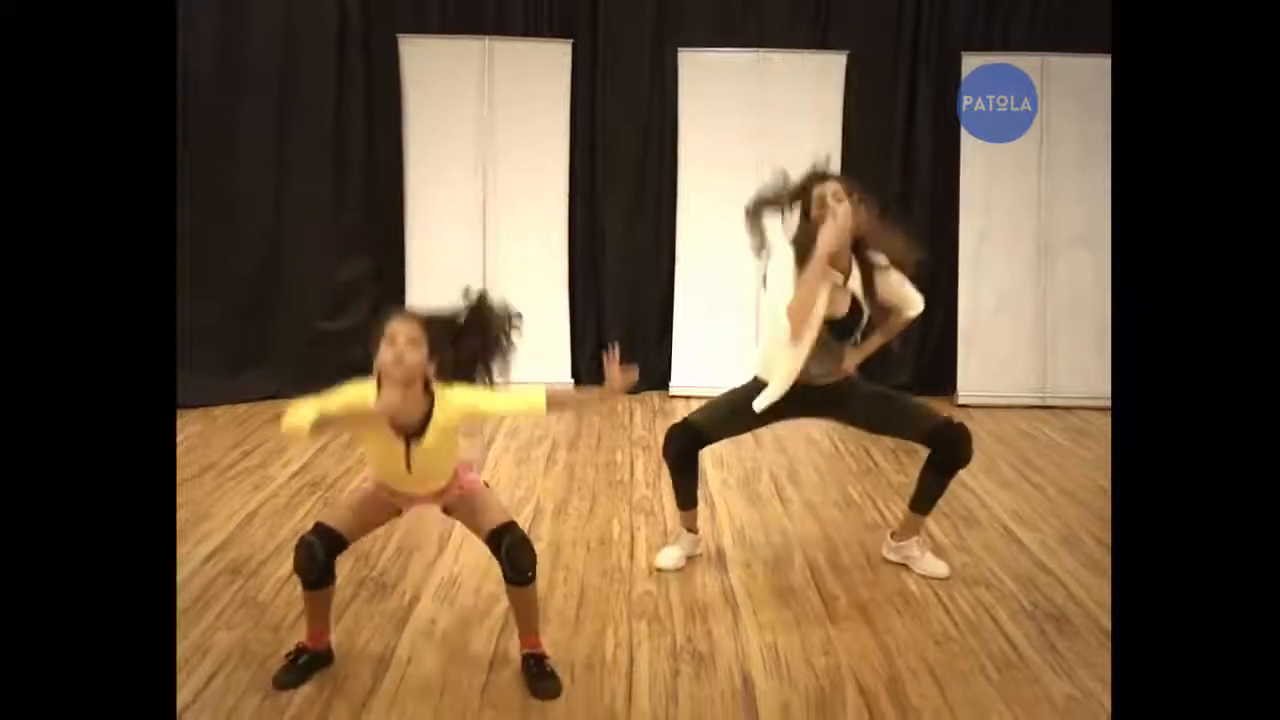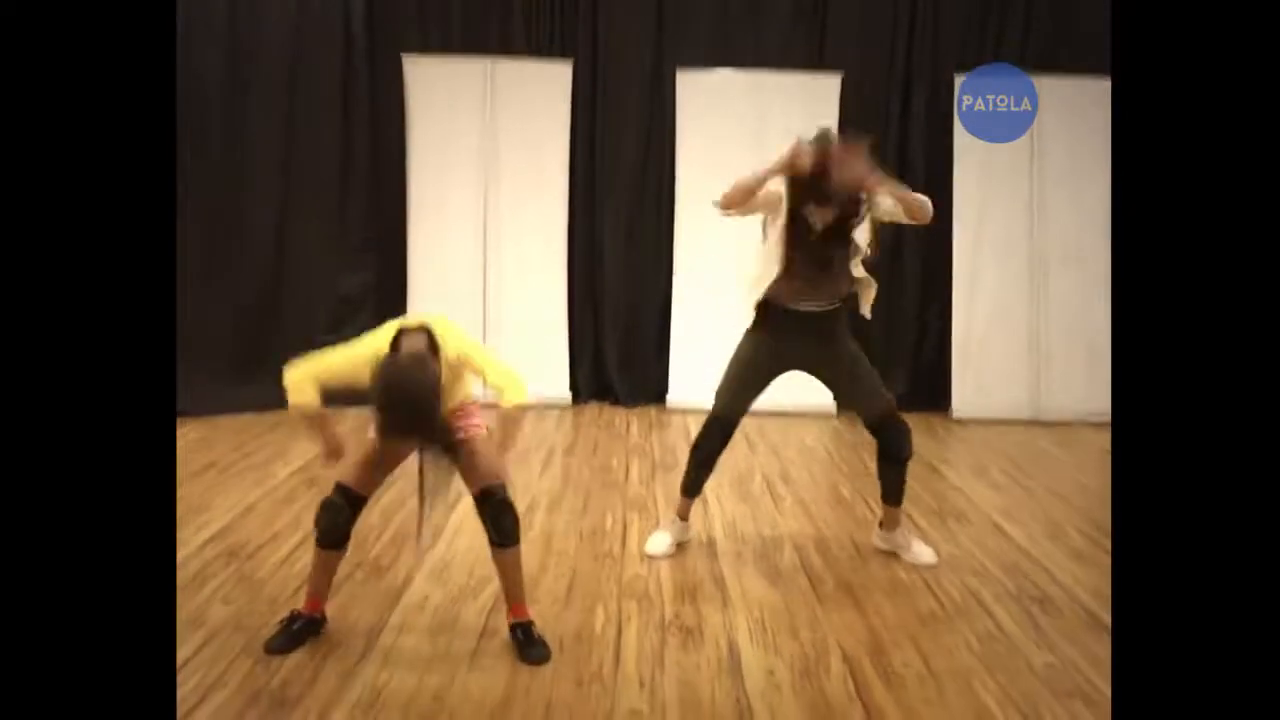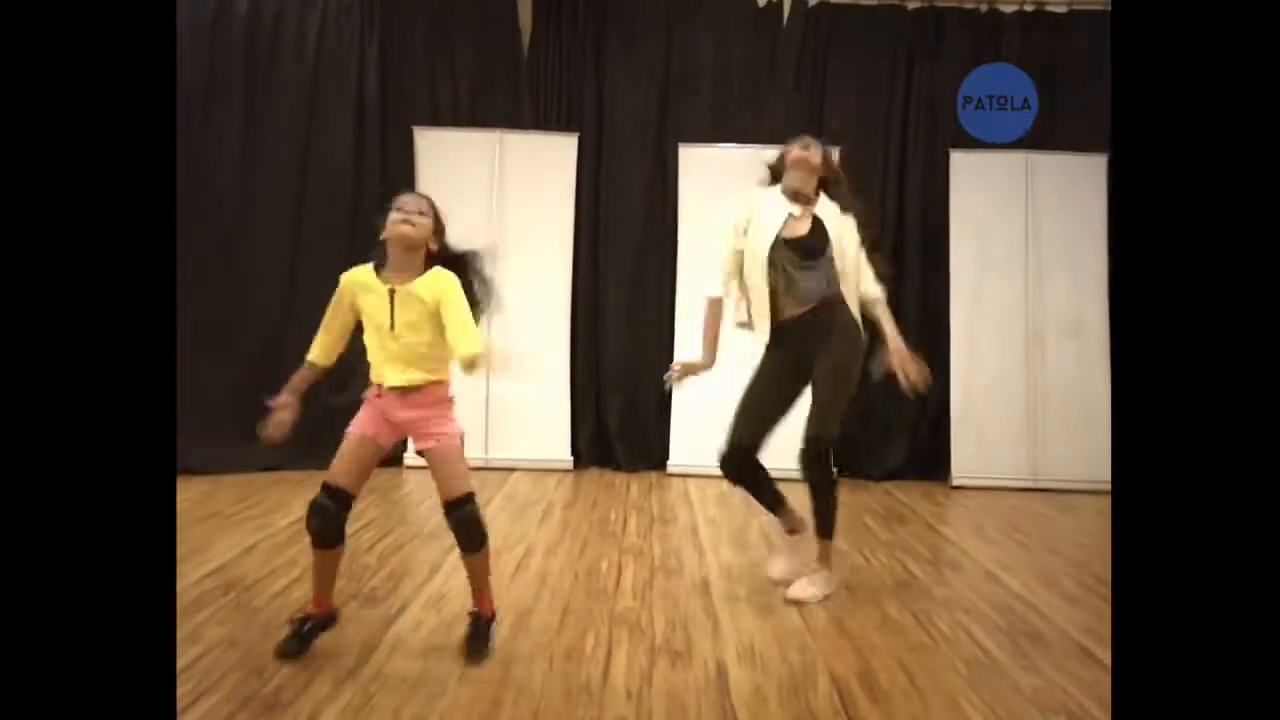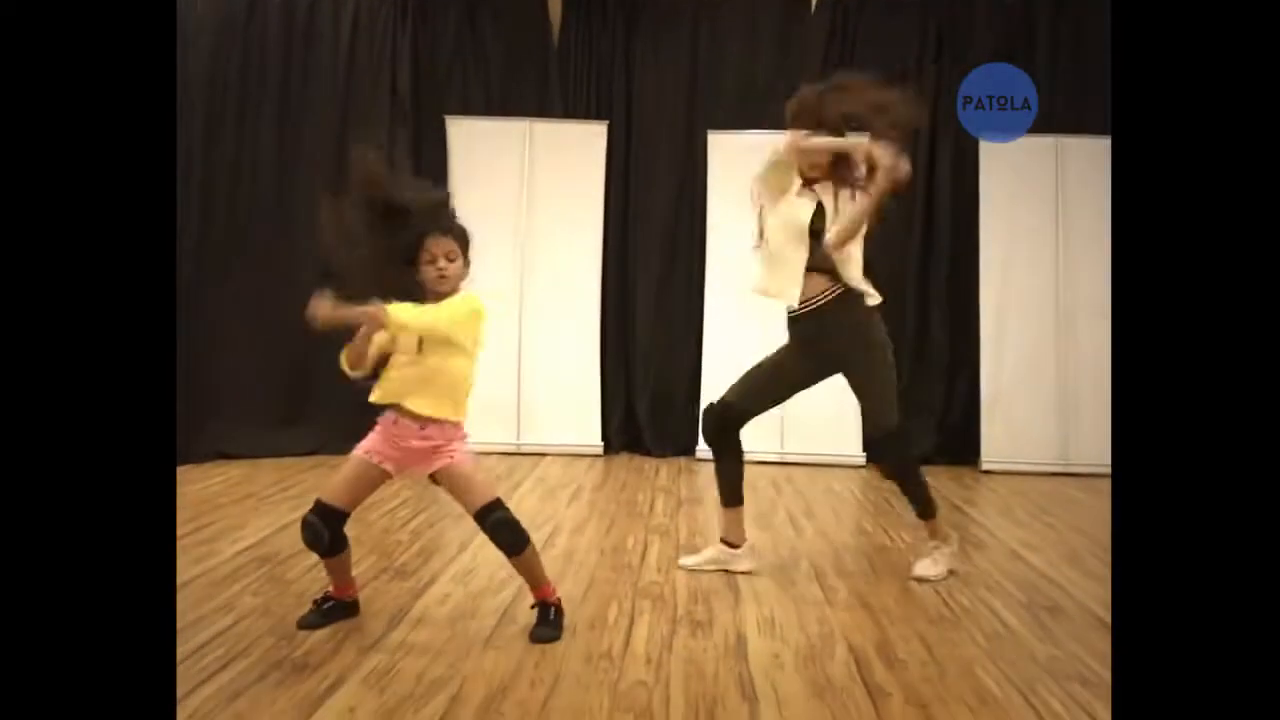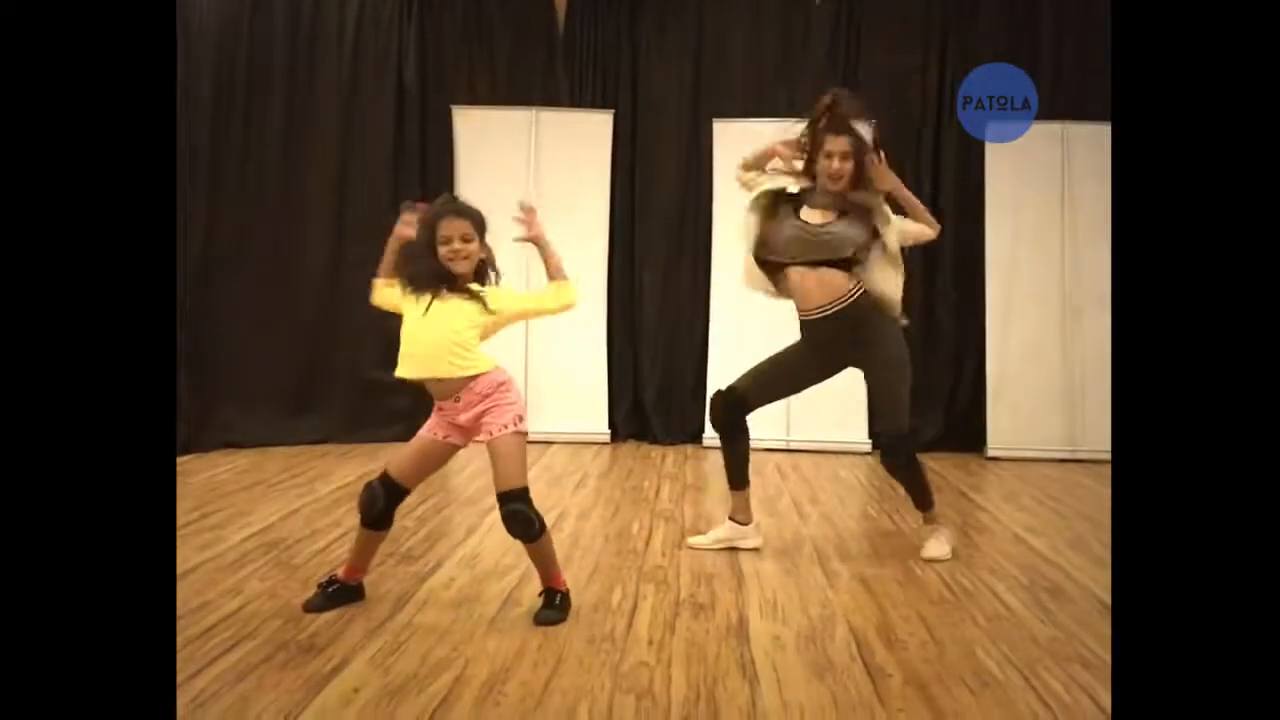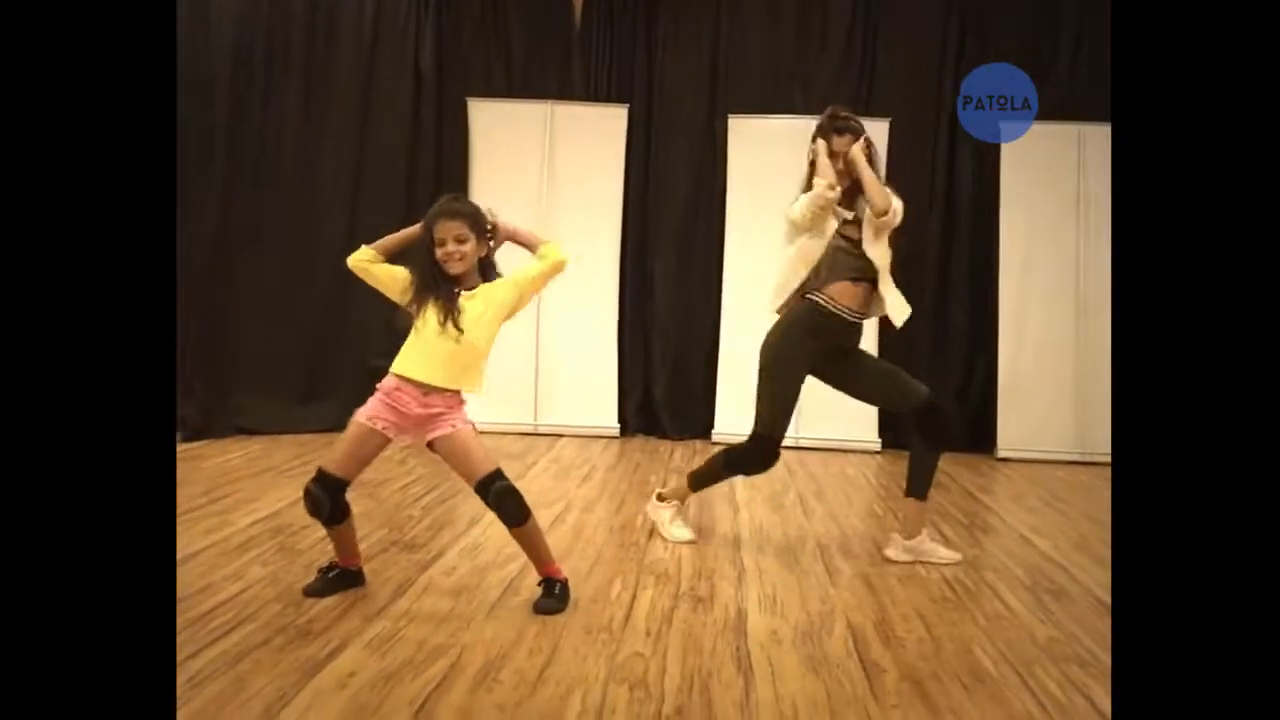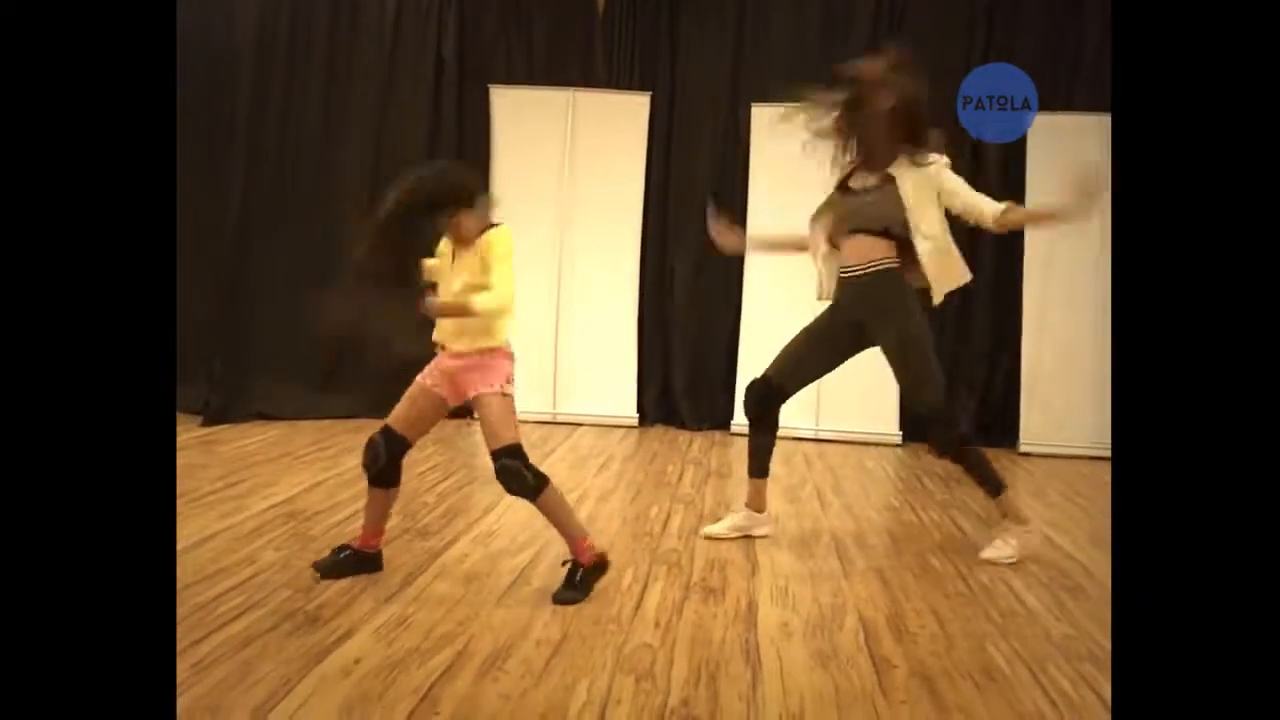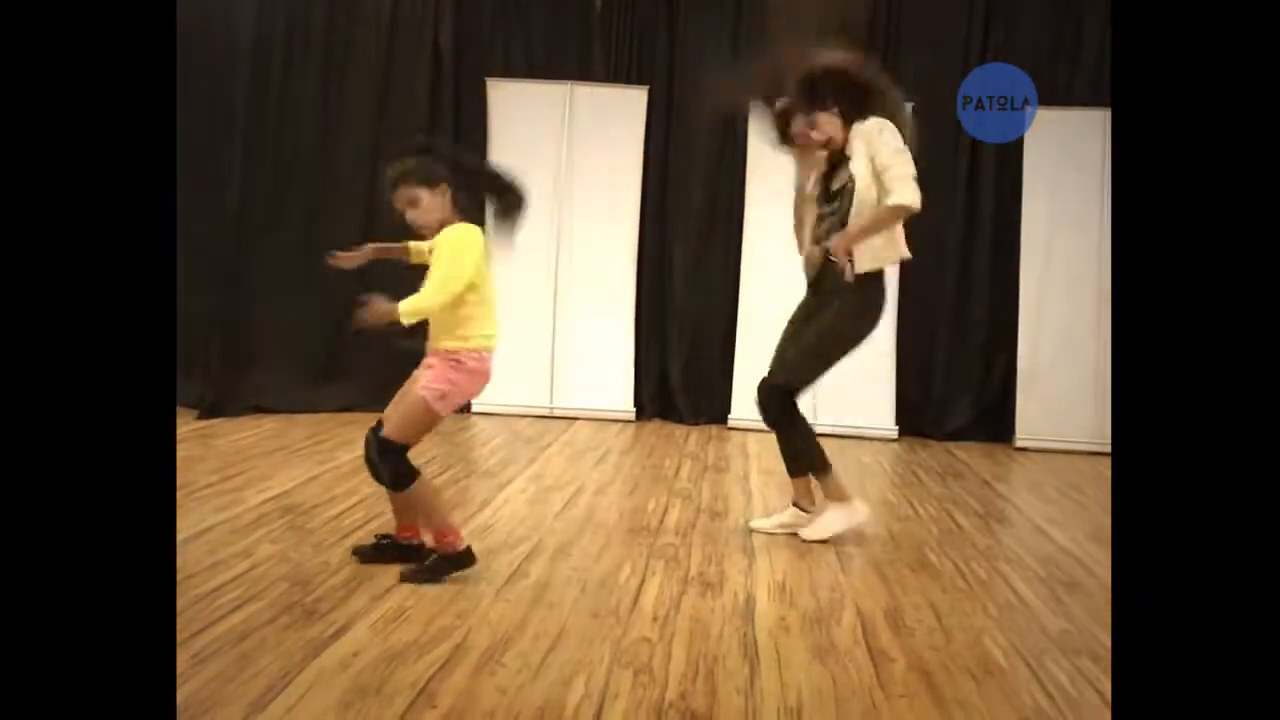
dt=0.5s
person 1, frame 1
left shoulder: (876, 269)
right shoulder: (794, 266)
left elbow: (912, 307)
right elbow: (797, 320)
left wrist: (862, 352)
right wrist: (824, 244)
left hip: (842, 388)
right hip: (786, 388)
left knee: (955, 441)
right knee: (680, 440)
left ankle: (904, 539)
right ankle: (688, 533)
person 1, frame 2
left shoulder: (861, 203)
right shoulder: (784, 194)
left elbow: (922, 214)
right elbow: (727, 203)
left wrist: (880, 182)
right wrist: (781, 166)
left hip: (830, 333)
right hip: (774, 326)
left knee: (892, 430)
right knee: (720, 421)
left ankle: (891, 529)
right ankle: (679, 521)
person 1, frame 3
left shoulder: (837, 218)
right shoulder: (755, 211)
left elbow: (867, 286)
right elbow: (723, 283)
left wrist: (895, 344)
right wrist: (708, 352)
left hip: (835, 342)
right hip: (786, 347)
left knee: (815, 452)
right knee: (735, 457)
left ankle: (823, 563)
right ankle: (793, 531)
person 1, frame 4
left shoulder: (849, 193)
right shoulder: (775, 186)
left elbow: (855, 218)
right elbow: (792, 147)
right wrist: (868, 149)
left hip: (853, 329)
right hip: (806, 339)
left knee: (890, 449)
right knee: (720, 418)
left ankle: (936, 538)
right ankle: (731, 543)
person 1, frame 5
left shoulder: (867, 210)
right shoulder: (785, 197)
left elbow: (930, 229)
right elbow: (744, 172)
left wrist: (890, 185)
right wrist: (775, 153)
left hip: (869, 329)
right hip: (817, 341)
left knee: (895, 444)
right knee: (727, 405)
left ankle: (934, 525)
right ankle: (741, 523)
person 1, frame 6
left shoulder: (876, 210)
right shoulder: (810, 208)
left elbow: (886, 213)
right elbow: (827, 192)
left wrist: (861, 162)
right wrist: (821, 157)
left hip: (844, 346)
right hip: (801, 332)
left knee: (930, 411)
right knee: (760, 451)
left ankle: (910, 536)
right ankle: (671, 499)
person 1, frame 7
left shoulder: (921, 172)
right shoulder: (854, 172)
left elbow: (991, 215)
right elbow: (819, 240)
left wrist: (1060, 213)
right wrist: (749, 241)
left hip: (888, 299)
right hip: (845, 307)
left knee: (936, 422)
right knee: (761, 394)
left ankle: (1013, 521)
right ankle: (754, 511)
person 1, frame 8
left shoulder: (876, 134)
right shoulder: (819, 164)
left elbow: (907, 200)
right elbow: (809, 239)
left wrist: (848, 236)
right wrist: (811, 178)
left hip: (853, 291)
right hip: (821, 288)
left knee: (776, 395)
right knee: (772, 392)
left ankle: (842, 501)
right ankle: (804, 507)
person 2, frame 1
left shoulder: (455, 403)
right shoulder: (363, 403)
left elbow: (533, 402)
right elbow: (295, 420)
left wrist: (601, 393)
right wrist: (362, 412)
left hip: (450, 482)
right hip: (390, 488)
left knee: (515, 550)
right knee: (314, 548)
left ankle: (533, 653)
right ankle: (315, 645)
person 2, frame 2
left shoulder: (455, 348)
right shoulder: (370, 355)
left elbow: (514, 391)
right elbow: (298, 375)
left wrist: (496, 454)
right wrist: (327, 436)
left hip: (455, 414)
right hip: (399, 411)
left knee: (496, 503)
right knee: (339, 506)
left ankle: (519, 621)
right ankle: (310, 613)
person 2, frame 3
left shoulder: (443, 283)
right shoulder: (355, 282)
left elbow: (468, 348)
right elbow: (326, 344)
left wrist: (469, 356)
right wrist: (288, 399)
left hip: (431, 406)
right hip: (379, 403)
left knee: (462, 514)
right knee: (326, 509)
left ankle: (482, 612)
right ankle: (319, 611)
person 2, frame 4
left shoulder: (470, 307)
right shoulder: (397, 315)
left elbow: (412, 320)
right elbow: (355, 367)
left wrist: (340, 315)
right wrist: (368, 328)
left hip: (443, 438)
right hip: (391, 432)
left knee: (497, 522)
right knee: (318, 523)
left ankle: (548, 601)
right ankle: (343, 596)
person 2, frame 5
left shoulder: (491, 299)
right shoulder: (417, 293)
left elbow: (564, 295)
right elbow: (381, 291)
left wrist: (539, 240)
right wrist: (398, 241)
left hip: (492, 399)
right hip: (447, 413)
left knee: (516, 509)
right knee: (379, 495)
left ankle: (555, 589)
right ankle: (349, 580)
person 2, frame 6
left shoulder: (499, 295)
right shoulder: (421, 289)
left elbow: (555, 258)
right elbow: (360, 261)
left wrist: (508, 232)
right wrist: (416, 231)
left hip: (445, 409)
right hip: (393, 399)
left knee: (498, 491)
right knee: (321, 491)
left ankle: (553, 578)
right ankle: (348, 566)
person 2, frame 7
left shoulder: (497, 243)
right shoulder: (449, 243)
left elbow: (500, 303)
left wrist: (451, 303)
left hip: (484, 363)
right hip: (446, 361)
left knee: (512, 467)
right knee: (383, 449)
left ankle: (586, 556)
right ankle: (367, 545)
person 2, frame 8
left shoulder: (462, 237)
right shoulder: (447, 238)
left elbow: (429, 301)
right elbow: (419, 251)
left wrist: (389, 311)
right wrist: (371, 252)
left hip: (460, 363)
right hip: (441, 359)
left knee: (385, 454)
right knee: (380, 441)
left ankle: (452, 546)
right ankle: (407, 537)
